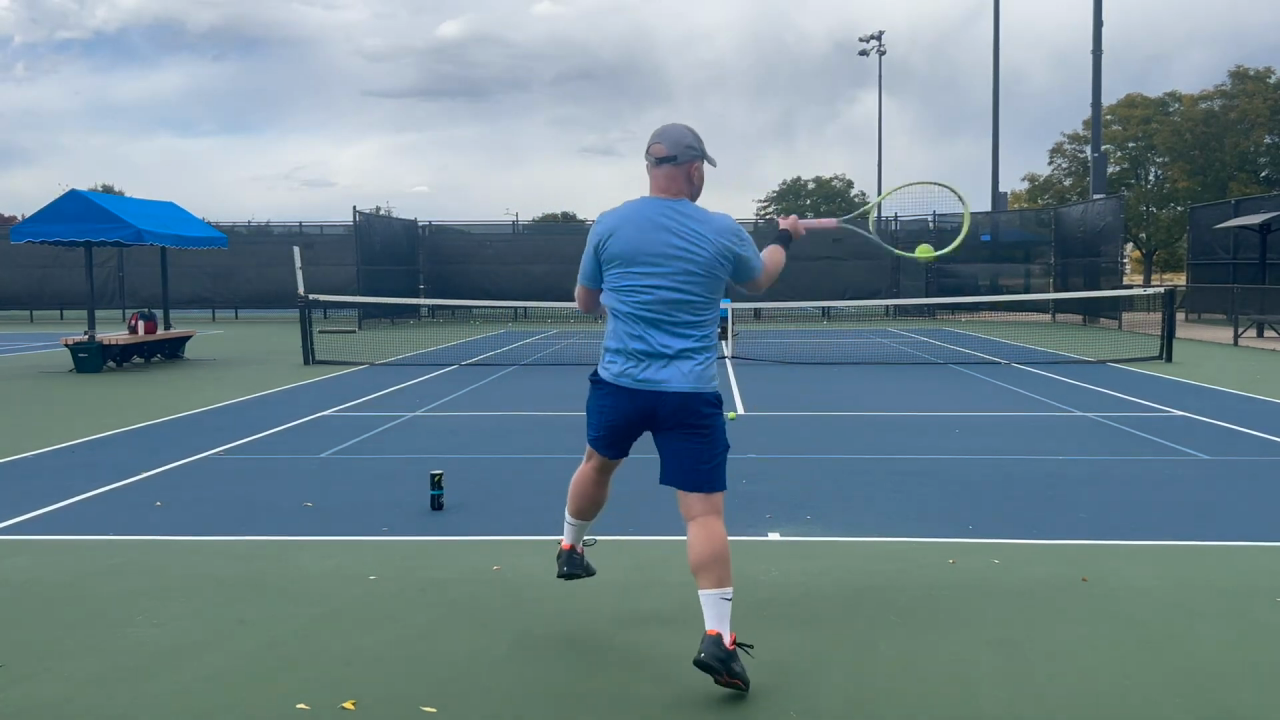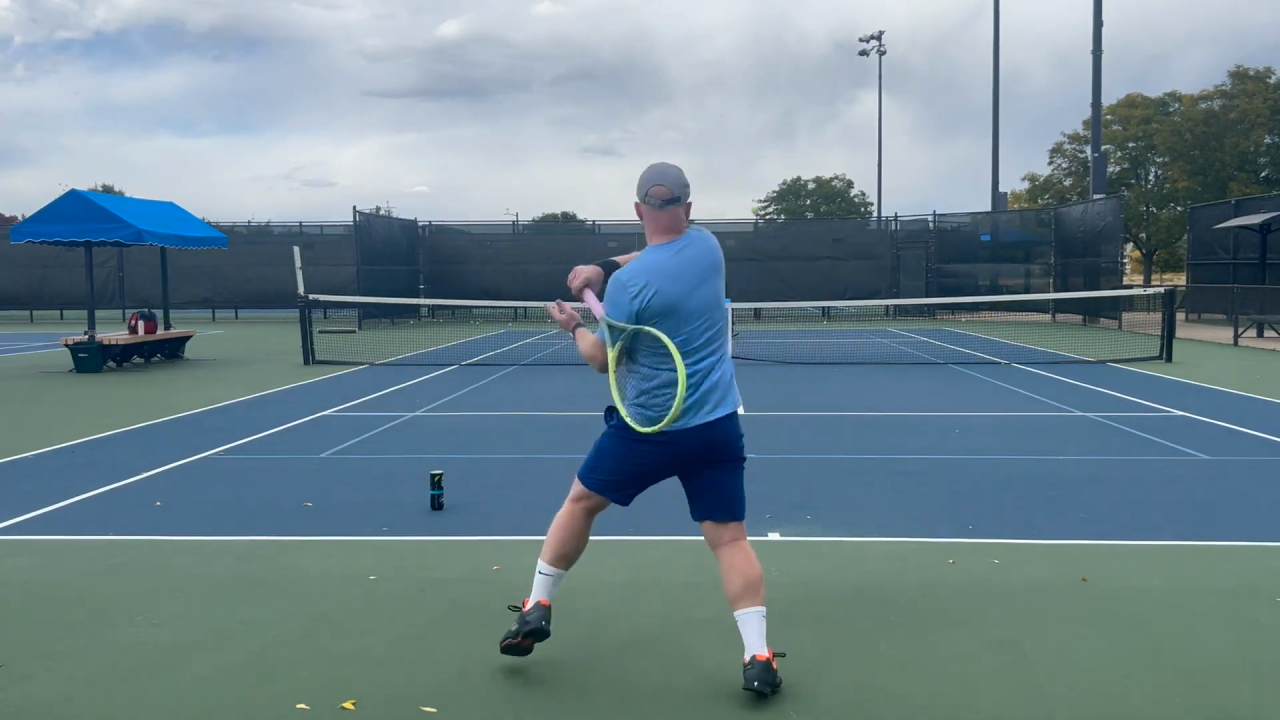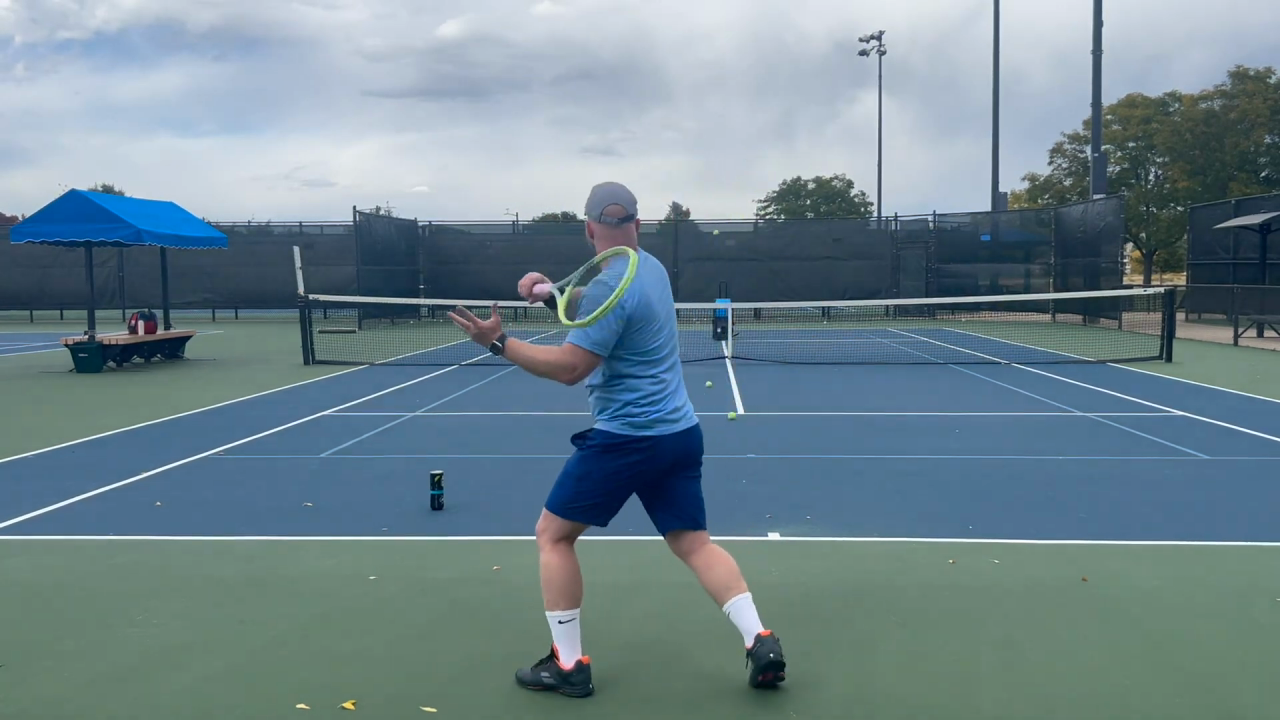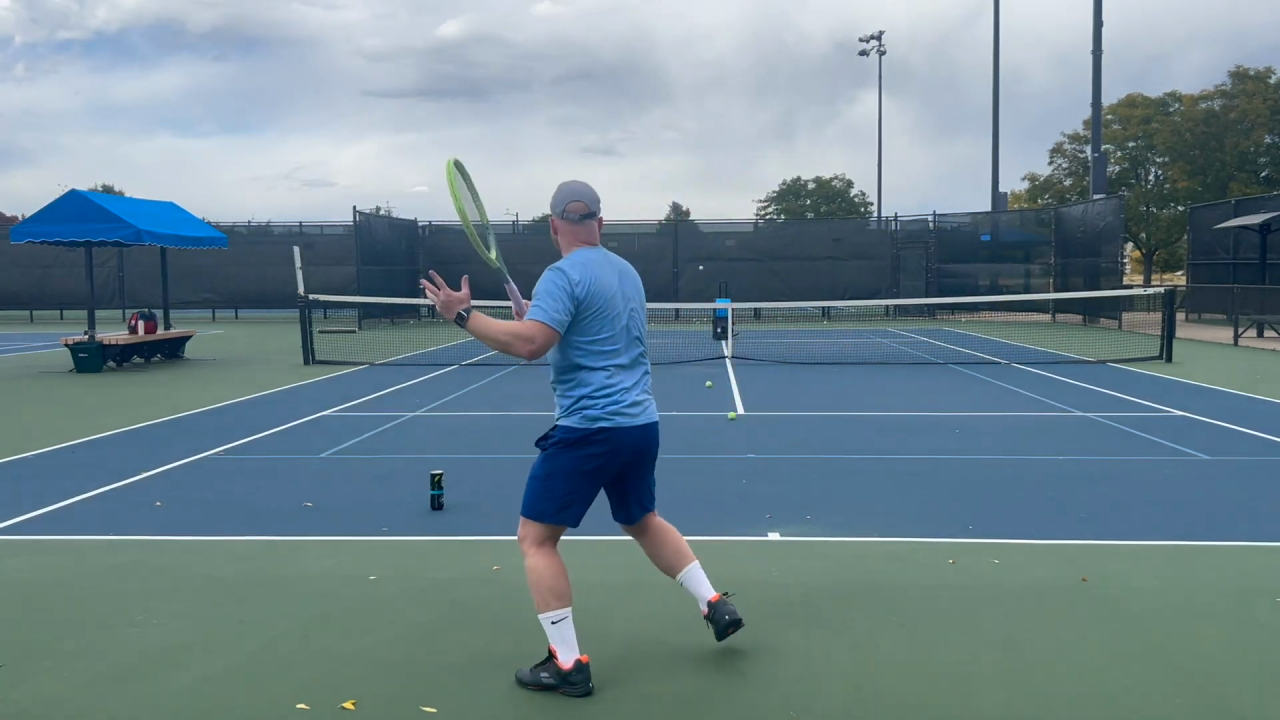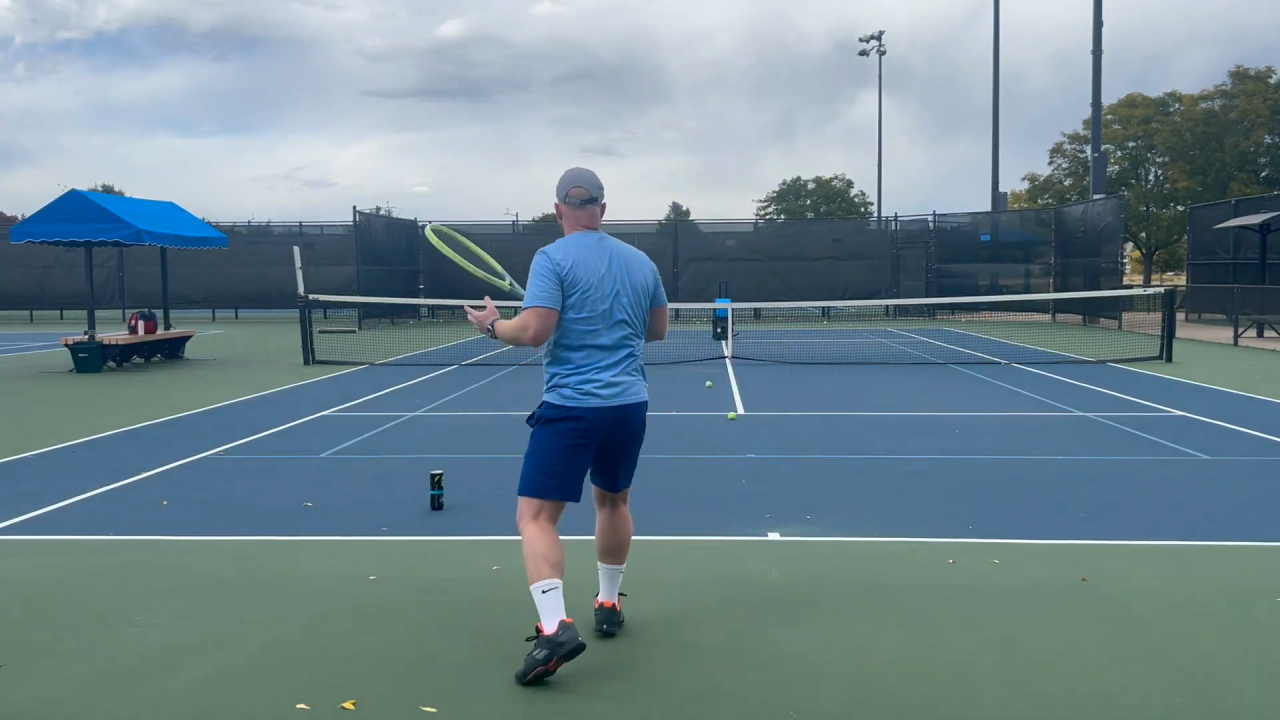
dt=0.2s
person 1, frame 1
left shoulder: (610, 223)
right shoulder: (721, 230)
left elbow: (586, 303)
right elbow: (761, 280)
right wrist: (784, 239)
left hip: (618, 381)
right hip: (690, 394)
left knee: (598, 462)
right knee: (703, 513)
left ankle: (570, 547)
right ankle: (717, 640)
person 1, frame 2
left shoulder: (631, 281)
right shoulder: (708, 245)
left elbow: (601, 359)
left wrist: (575, 329)
right wrist: (601, 270)
left hip: (653, 427)
right hip: (718, 423)
left knee: (579, 503)
right knee: (730, 538)
left ankle: (535, 611)
right ankle: (760, 660)
person 1, frame 3
right shoulder: (650, 267)
left elbow: (569, 367)
left wrist: (495, 340)
right wrist: (552, 290)
left hip: (627, 438)
right hip: (679, 432)
left knee: (553, 535)
right knee: (693, 542)
left ankle: (569, 664)
right ankle: (760, 641)
person 1, frame 4
left shoulder: (564, 274)
right shoulder: (625, 272)
left elbow: (529, 342)
left wrist: (464, 315)
right wrist: (532, 313)
left hip: (587, 430)
right hip: (641, 425)
left knee: (536, 538)
right knee: (644, 523)
left ankle: (568, 662)
right ankle: (713, 604)
person 1, frame 5
left shoulder: (552, 257)
right shoulder: (640, 260)
left elbow: (531, 333)
right elbow: (658, 330)
left wrist: (492, 323)
left hip: (570, 407)
right hip: (630, 406)
left knee: (536, 514)
right knee: (613, 502)
left ankle: (556, 631)
right ankle: (609, 606)
